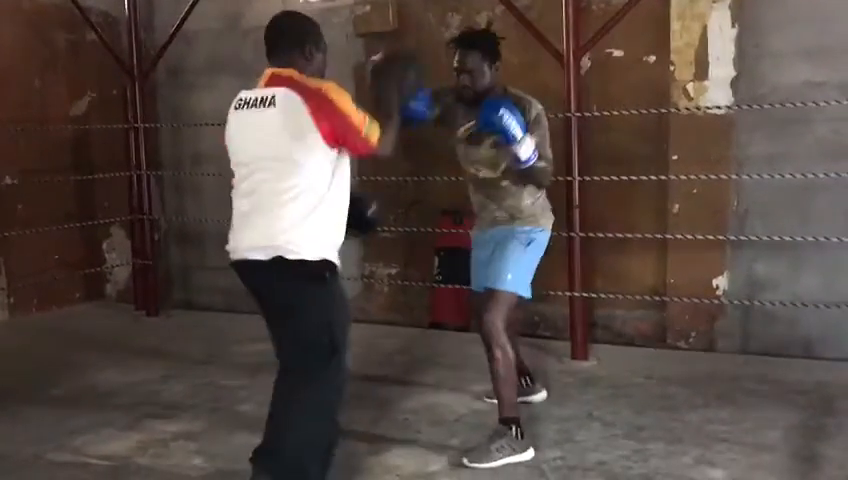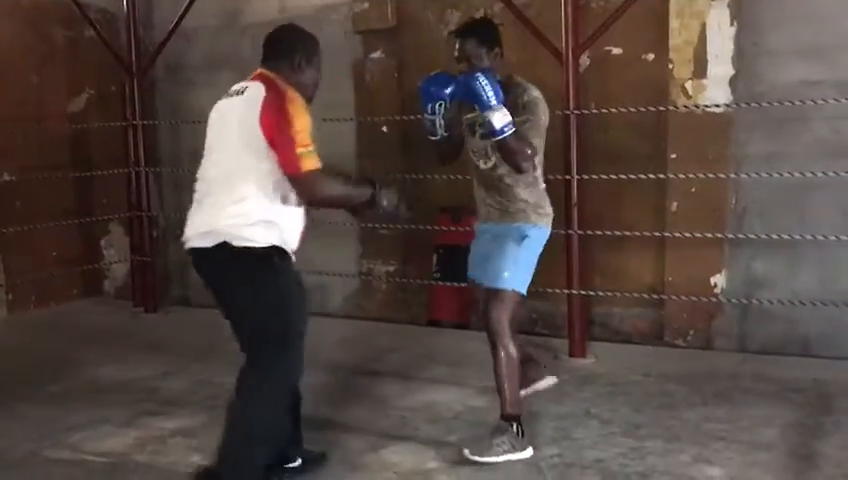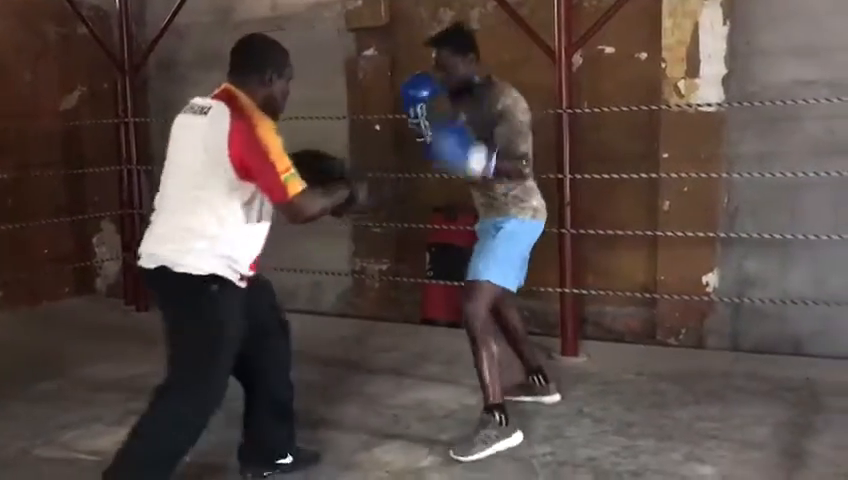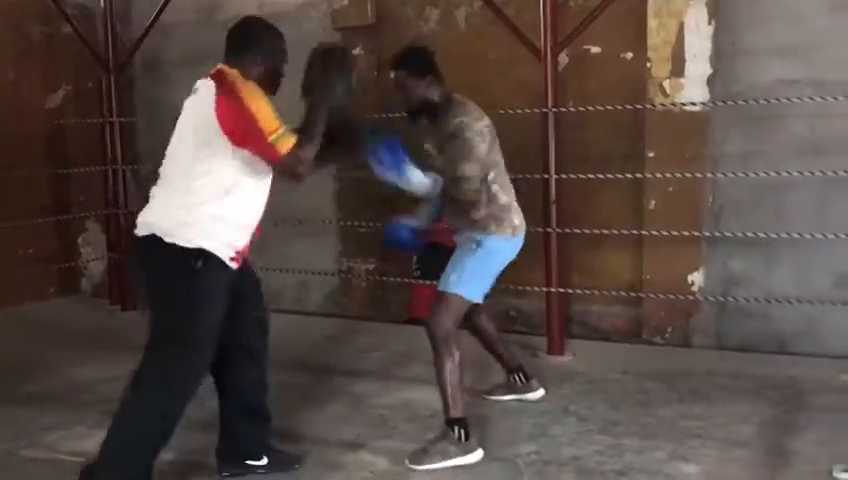
dt=0.3s
person 1, frame 1
left shoulder: (241, 105)
right shoulder: (316, 96)
right elbow: (381, 144)
left wrist: (345, 204)
right wrist: (390, 96)
left hip: (252, 252)
right hip: (297, 258)
left knee: (301, 364)
right knee: (316, 373)
person 1, frame 2
left shoulder: (232, 101)
right shoulder: (282, 100)
right elbow: (310, 184)
left wrist: (348, 197)
right wrist: (370, 195)
left hip: (211, 242)
right hip: (250, 247)
left knee: (274, 353)
right knee: (274, 359)
person 1, frame 3
left shoulder: (199, 111)
right shoulder: (250, 124)
right elbow: (299, 207)
left wrist: (289, 169)
right wrist: (343, 191)
left hip: (215, 265)
right hip: (195, 271)
left knee: (268, 343)
right knee: (195, 387)
person 1, frame 4
left shoulder: (216, 89)
right shoulder: (240, 93)
left elbow: (268, 152)
right elbow: (298, 163)
right wrist: (321, 106)
left hip: (211, 249)
right hip: (185, 249)
left knee: (245, 344)
right knee: (174, 369)
person 2, frame 1
left shoulder: (527, 109)
right shoulder: (454, 100)
left elbow: (543, 177)
right elbow: (417, 113)
left wrist: (518, 140)
right wrist: (414, 105)
left hip: (525, 228)
right hip: (487, 227)
left knee: (492, 321)
right knee: (488, 312)
left ankle: (512, 435)
right ankle: (524, 382)
person 2, frame 2
left shoulder: (526, 97)
right shoulder: (464, 97)
left elbow: (525, 163)
right elbow: (446, 154)
left wrist: (495, 111)
right wrist: (437, 111)
left hip: (523, 222)
right hip: (490, 220)
left knee: (497, 316)
right knee: (485, 304)
left ankle: (512, 432)
right ankle: (530, 369)
person 2, frame 3
left shoulder: (501, 101)
right shoulder: (462, 102)
left elbow: (521, 166)
left wrist: (472, 157)
left hip: (515, 216)
right hip: (513, 216)
left knee: (473, 310)
right knee: (499, 302)
left ankle: (497, 421)
right ankle: (538, 380)
person 2, frame 4
left shoulder: (459, 121)
right shoulder: (443, 116)
left elbow: (466, 192)
left hip: (492, 232)
right hip: (493, 229)
left knee: (440, 324)
right knee: (467, 309)
left ankle: (458, 436)
right ankle: (522, 379)
